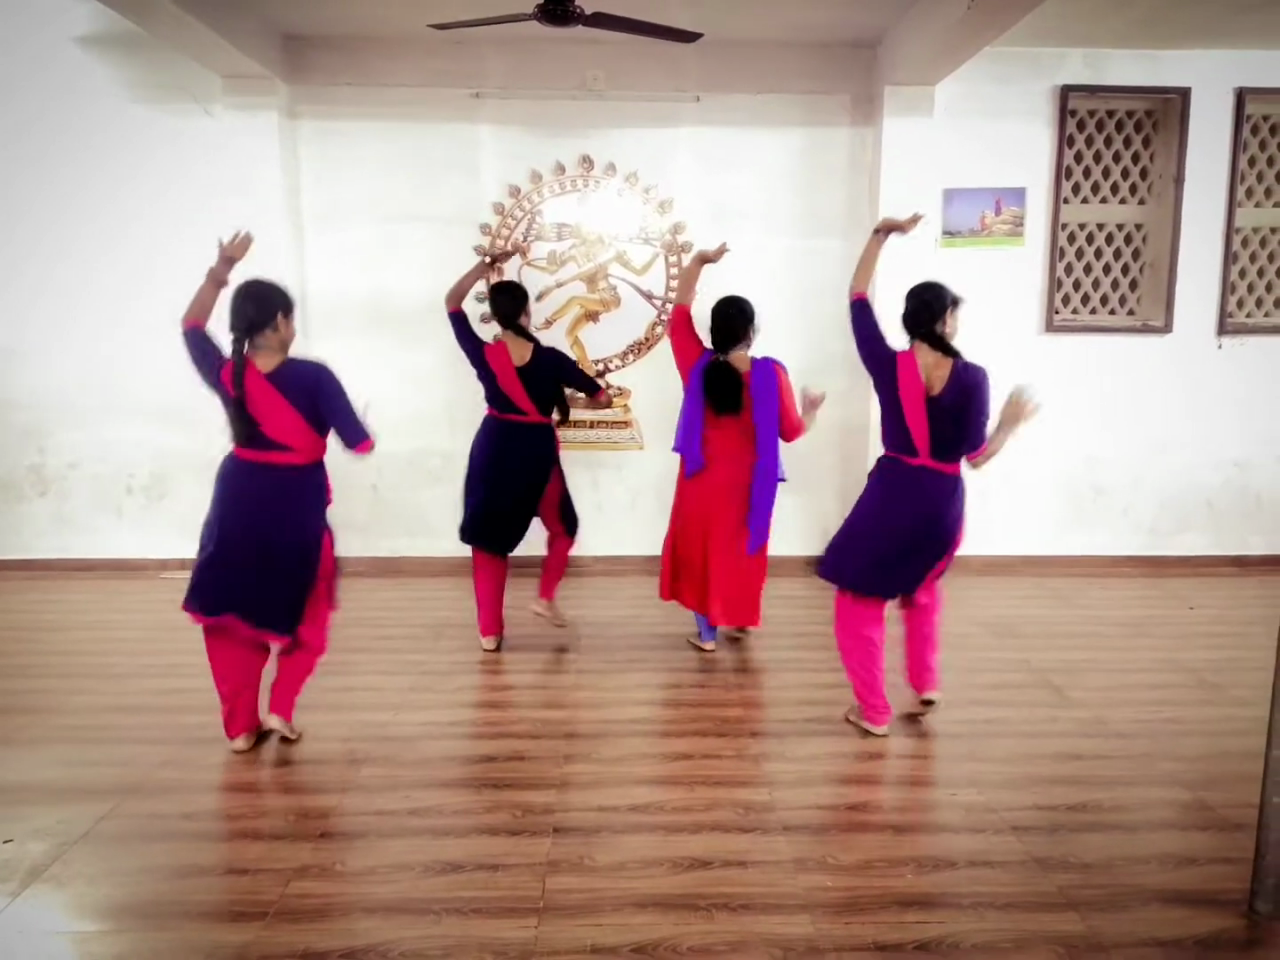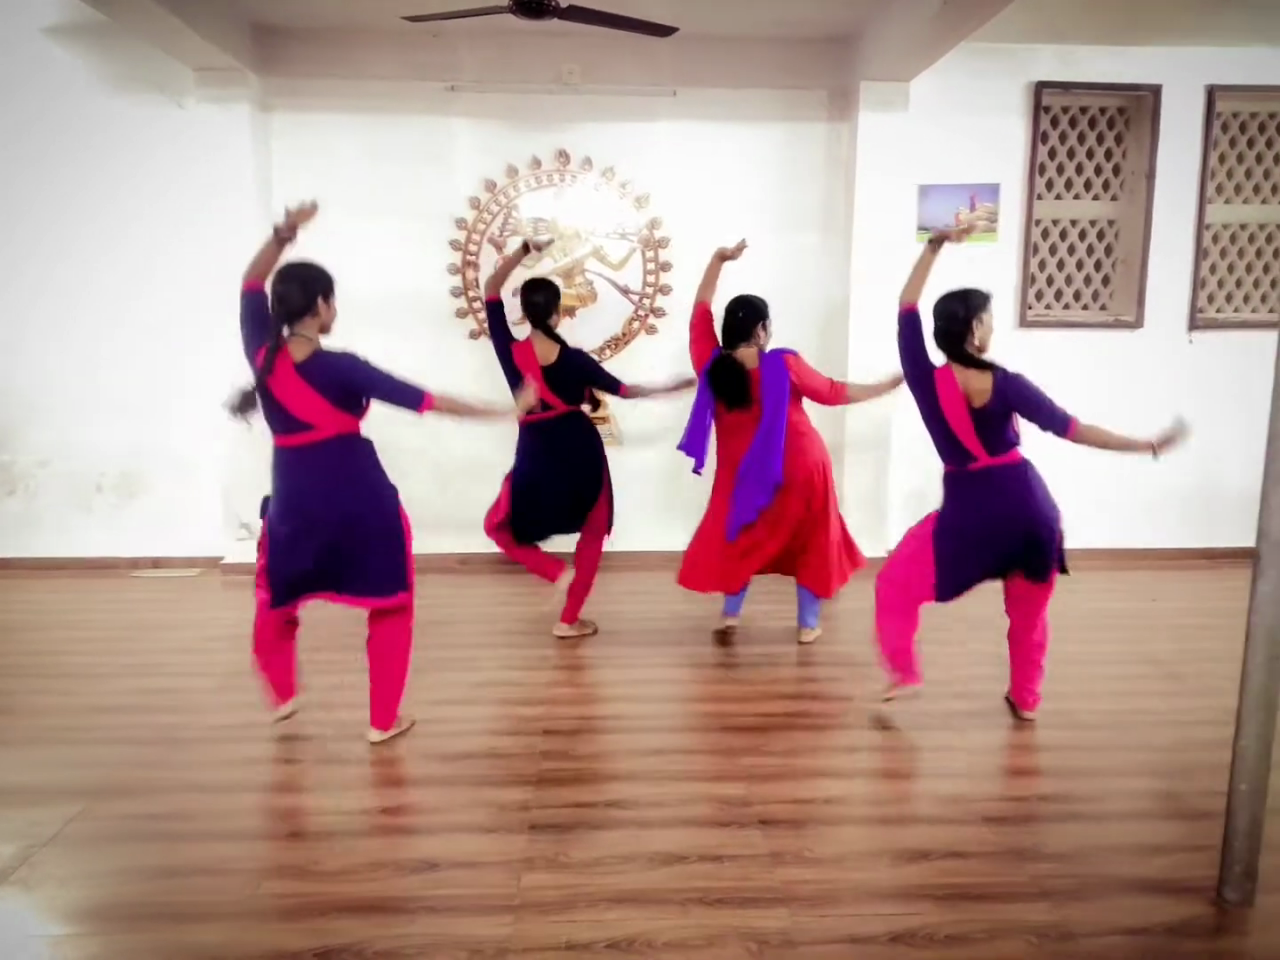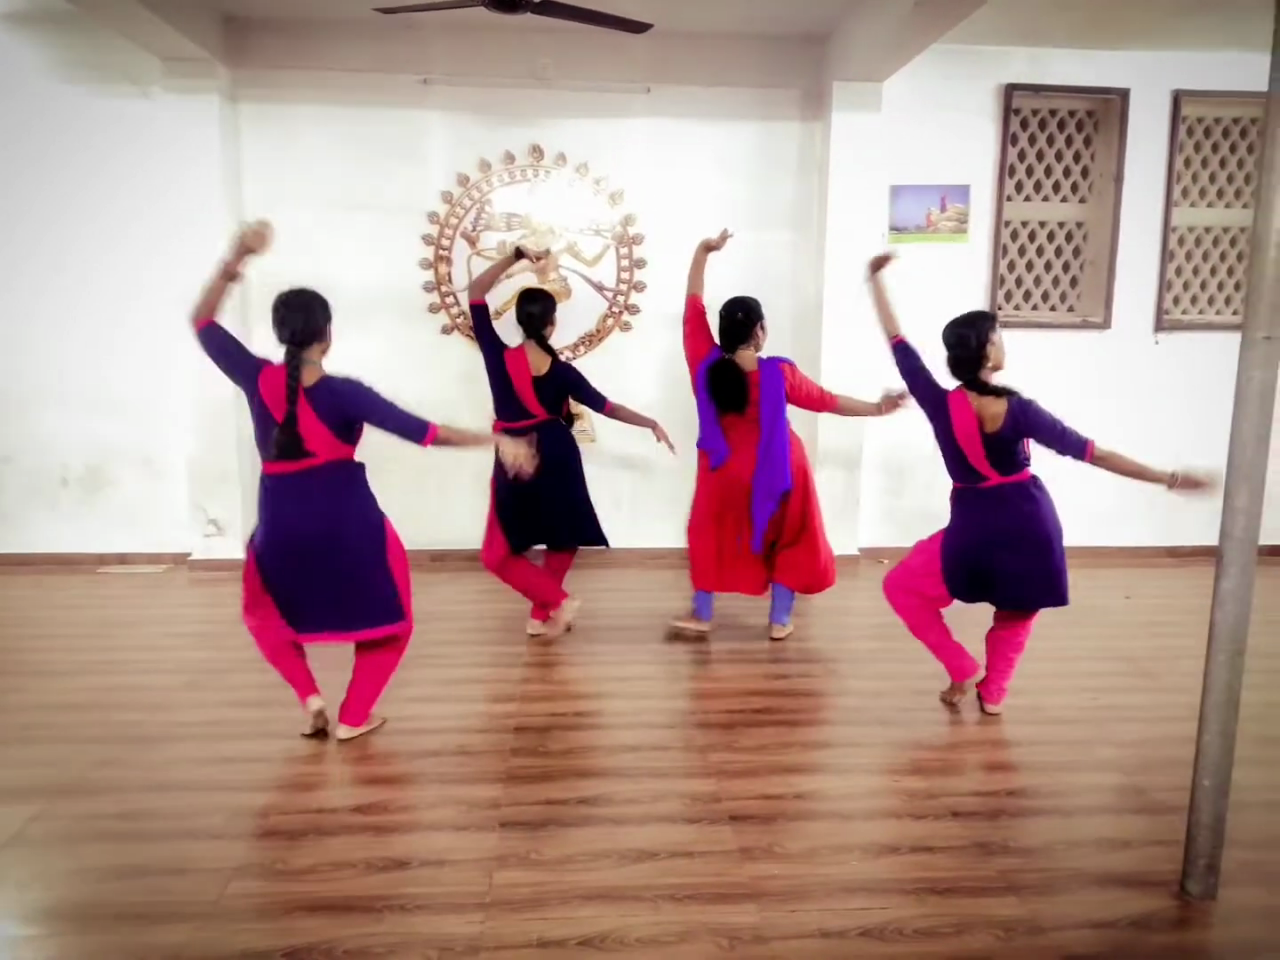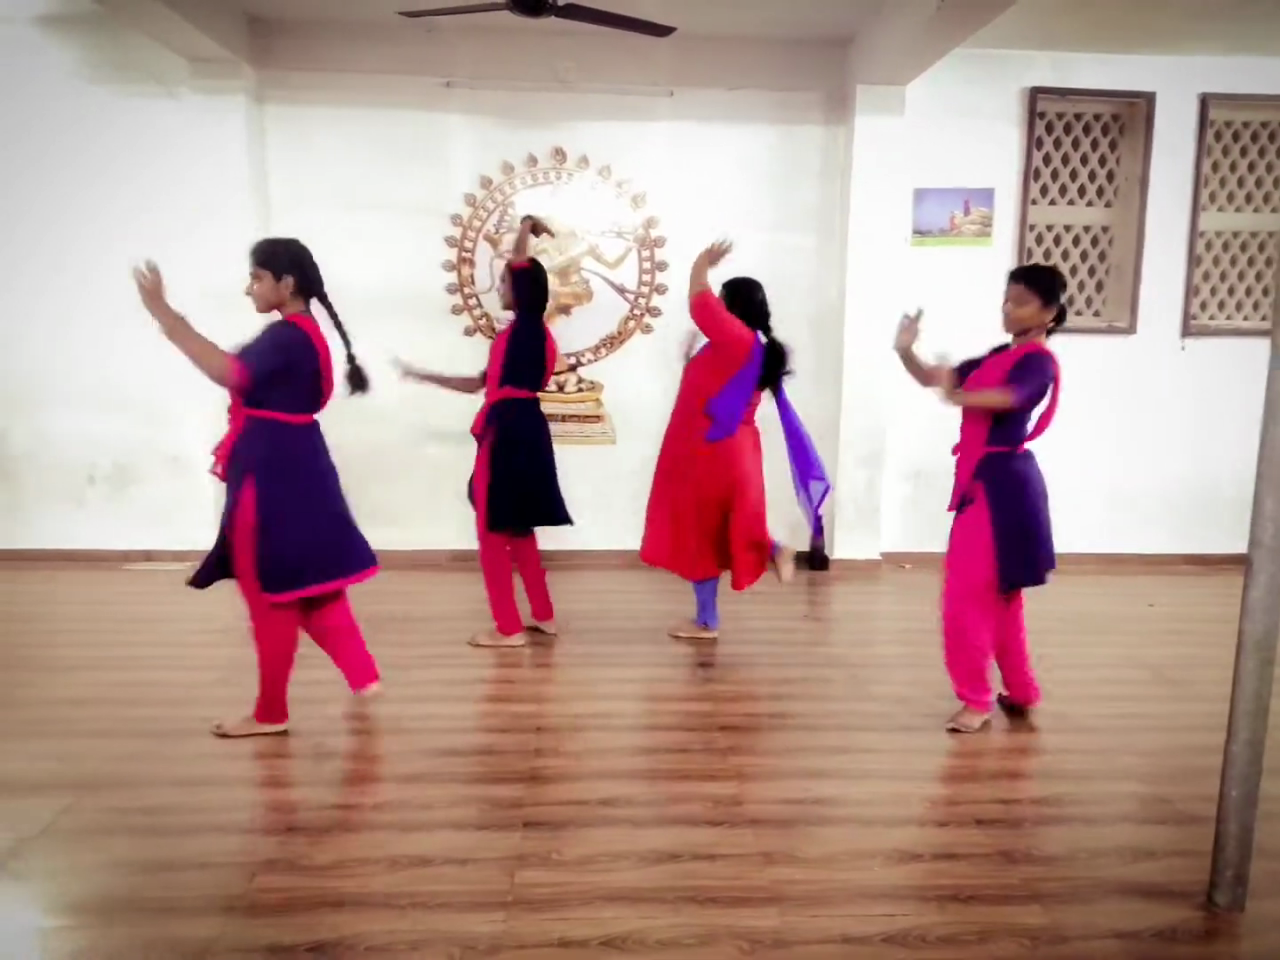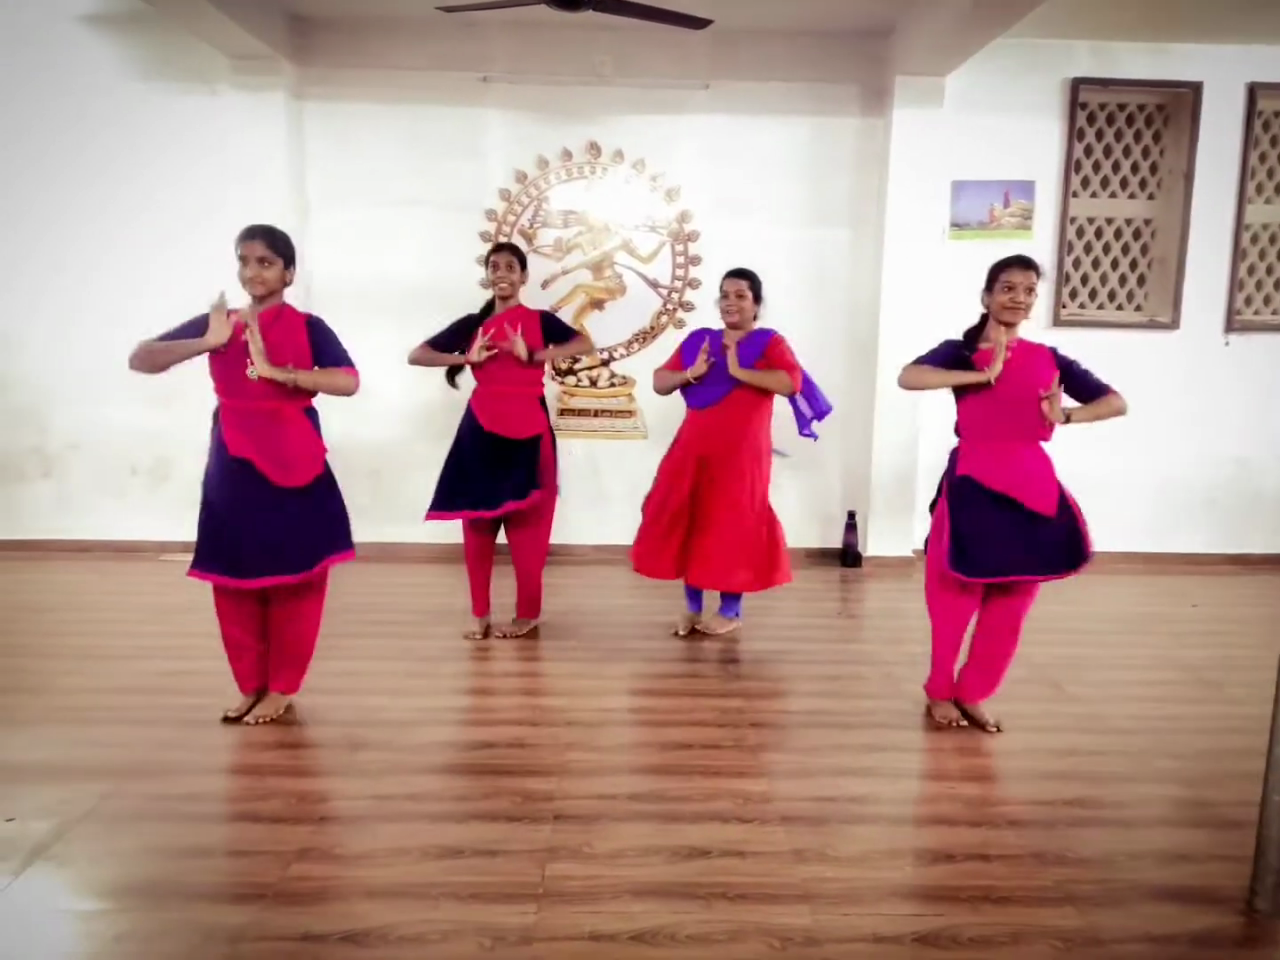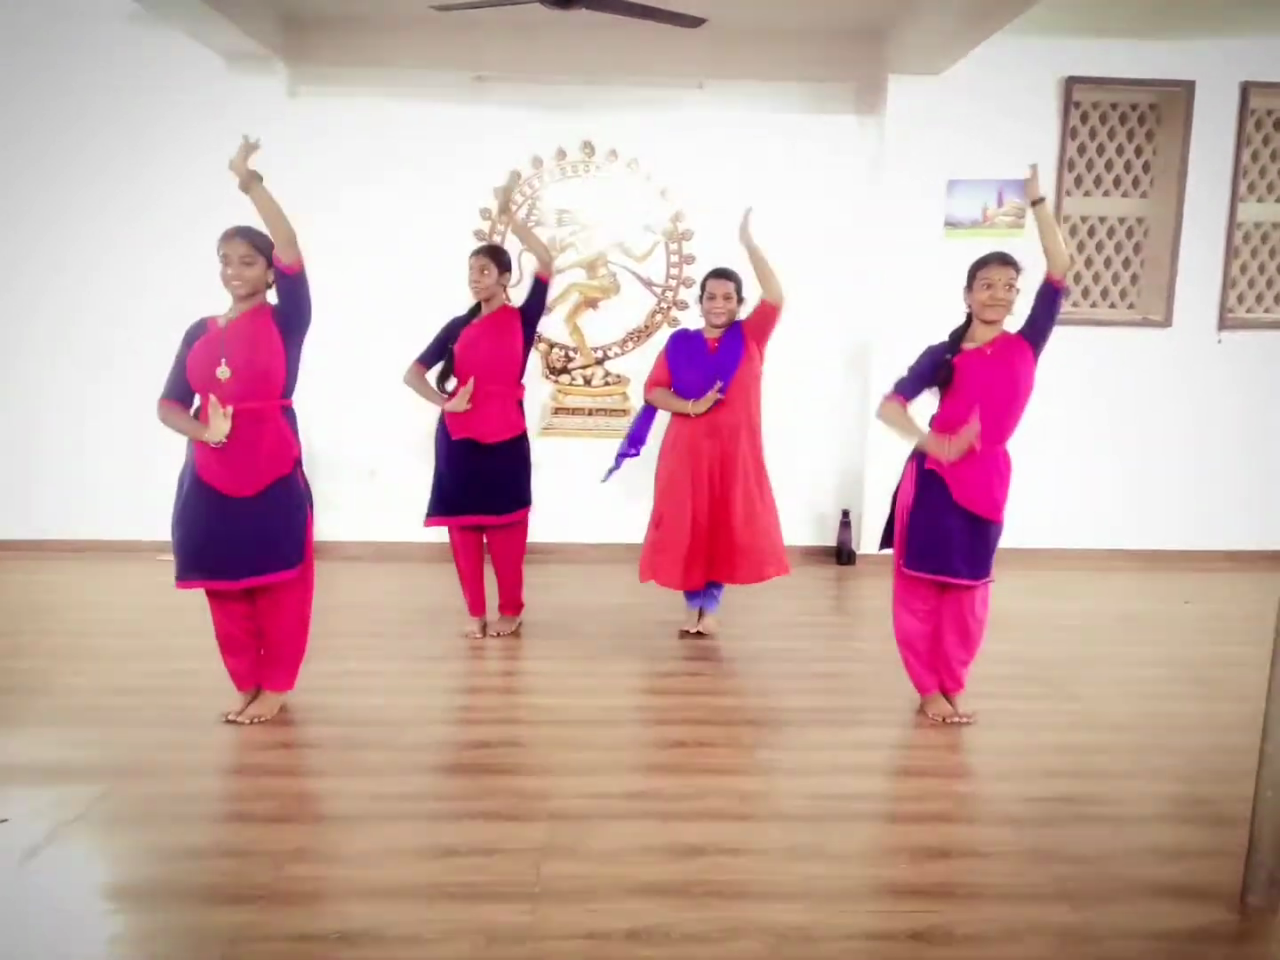
dt=0.4s
person 1, frame 1
left shoulder: (225, 373)
right shoulder: (312, 377)
left elbow: (190, 322)
right elbow: (362, 444)
left wrist: (222, 266)
right wrist: (335, 430)
left hip: (237, 508)
right hip: (298, 513)
left knee: (234, 625)
right knee: (305, 617)
left ankle: (240, 726)
right ankle: (280, 708)
person 1, frame 2
left shoulder: (263, 355)
right shoulder: (340, 367)
left elbow: (253, 287)
right elbow: (422, 401)
left wrist: (281, 236)
right wrist: (501, 408)
left hip: (295, 496)
right hip: (358, 492)
left knee: (276, 598)
right knee: (387, 603)
left ankle: (282, 694)
right ankle: (383, 718)
person 1, frame 3
left shoulder: (259, 381)
right shoulder: (351, 393)
left elbow: (203, 324)
right elbow: (426, 433)
left wrist: (235, 261)
right wrist: (497, 442)
left hip: (284, 523)
right hip: (348, 518)
left knee: (266, 613)
right knee: (385, 621)
left ankle: (309, 696)
right ankle: (353, 716)
person 1, frame 4
left shoulder: (283, 334)
right shoulder: (305, 337)
left elbow: (228, 371)
left wrist: (161, 309)
left hip: (274, 474)
right hip: (303, 467)
left knee: (272, 592)
right knee: (313, 588)
left ankle: (270, 712)
right ankle: (363, 673)
person 1, frame 5
left shoulder: (308, 328)
right shoulder: (216, 322)
left elbow: (348, 382)
right elbow: (141, 359)
left wrist: (274, 371)
right wrist: (205, 342)
left hip: (295, 467)
right hip: (233, 469)
left knee: (295, 582)
right knee: (235, 581)
left ankle: (282, 687)
right ankle: (251, 687)
person 1, frame 6
left shoulder: (285, 323)
right shoulder: (199, 335)
left elbow: (292, 253)
right elbow: (168, 406)
left wrist: (253, 185)
right wrist: (200, 430)
left hip: (273, 473)
right hip: (211, 479)
left knee: (278, 583)
right knee: (224, 585)
left ankle: (276, 686)
right ankle: (246, 686)
person 2, frame 1
left shoulder: (884, 364)
right shoulder: (971, 378)
left elbow: (858, 299)
right elbow: (976, 455)
left wrist: (880, 235)
right wrist: (1013, 418)
left hip: (889, 496)
right hip: (941, 502)
left knee: (859, 604)
right knee: (920, 595)
left ankle: (874, 711)
right ankle: (925, 684)
person 2, frame 2
left shoulder: (924, 381)
right shoulder: (1006, 385)
left elbow: (906, 309)
right elbow: (1072, 430)
left wrist: (933, 247)
right wrist: (1148, 445)
left hip: (968, 507)
right hip: (1024, 503)
left knee: (896, 581)
right knee: (1028, 608)
left ankle: (904, 671)
right ankle: (1026, 698)
person 2, frame 3
left shoulder: (940, 404)
right shoulder: (1019, 410)
left elbow: (898, 344)
right elbow: (1091, 453)
left wrist: (876, 280)
right wrist: (1166, 477)
left hip: (974, 528)
right hip: (1030, 519)
left knee: (901, 586)
right knee: (1017, 609)
left ankle: (963, 669)
right ankle: (993, 691)
person 2, frame 4
left shoulder: (1036, 361)
right shoulder: (1002, 355)
left elbow: (1001, 398)
right elbow: (939, 379)
left wrist: (956, 392)
right wrist: (908, 352)
left hip: (999, 486)
right hip: (983, 484)
left knee: (967, 599)
right knee: (997, 598)
left ankle: (977, 699)
right ankle: (1022, 691)
person 2, frame 5
left shoulder: (1049, 359)
right shoulder: (959, 350)
left elbow: (1116, 401)
right elbow: (908, 377)
left wrist: (1068, 414)
right wrist: (981, 376)
left hip: (1031, 484)
right hip: (971, 481)
left knee: (1011, 601)
right knee: (955, 596)
left ankle: (974, 693)
right ankle: (940, 692)
person 2, frame 6
left shoulder: (1027, 346)
right shoulder: (942, 357)
left elbow: (1059, 275)
right elbow: (889, 407)
left wrist: (1039, 206)
right wrist: (936, 446)
left hip: (988, 479)
right hip: (935, 478)
left knee: (967, 593)
right knee: (921, 589)
left ankle: (952, 687)
right ankle: (929, 688)
person 3, frame 1
left shoulder: (483, 355)
right shoulder: (550, 359)
left elbow: (452, 303)
right elbow: (602, 398)
left wrist: (488, 264)
right wrist: (570, 388)
left hip: (492, 450)
right hip: (537, 453)
left knee: (489, 546)
right knee: (562, 527)
left ankle: (490, 631)
right ankle: (545, 598)
person 3, frame 2
left shoulder: (509, 351)
right shoulder: (573, 359)
left elbow: (491, 289)
right elbow: (621, 390)
left wrist: (523, 250)
right wrist: (669, 387)
left hip: (535, 450)
right hip: (580, 447)
left knee: (500, 524)
right knee: (592, 534)
left ankle: (556, 569)
right ankle: (569, 619)
person 3, frame 3
left shoulder: (498, 357)
right shoulder: (562, 370)
left elbow: (476, 293)
right elbow: (605, 406)
left wrist: (516, 256)
right wrist: (650, 422)
right hip: (557, 454)
left knee: (500, 552)
right knee: (564, 538)
left ankle: (555, 604)
right ankle: (548, 612)
person 3, frame 4
left shoulder: (527, 323)
right shoulder: (534, 333)
left elbow: (515, 264)
right elbow: (484, 383)
left wrist: (528, 228)
right wrist: (424, 376)
left hip: (508, 428)
right hip: (525, 428)
left knee: (494, 531)
right knee: (517, 528)
left ankle: (509, 628)
right ankle: (544, 614)
person 3, frame 5
left shoulder: (540, 321)
right shoulder: (472, 324)
left elbow: (585, 346)
right elbow: (416, 355)
left wrist: (536, 357)
right wrist: (465, 358)
left hip: (529, 430)
right hip: (482, 429)
left knee: (527, 525)
right knee: (477, 524)
left ankle: (527, 613)
right ankle: (480, 614)
person 3, frame 6
left shoulder: (523, 320)
right shoulder: (458, 328)
left elbow: (546, 267)
right elbow: (413, 373)
left wrist: (511, 218)
right wrist: (443, 401)
left hip: (505, 437)
right hip: (459, 437)
left knee: (505, 526)
right knee: (464, 527)
left ankle: (511, 611)
right ankle: (476, 613)
person 4, frame 1
left shoulder: (697, 367)
right shoulder: (771, 374)
left elbow: (679, 315)
right elbow: (792, 431)
left wrist: (699, 261)
right wrist: (812, 406)
left hip: (705, 480)
right hip: (753, 483)
left knee: (702, 550)
right knee: (742, 548)
left ankle: (707, 632)
right ankle: (740, 618)
person 4, frame 2
left shoulder: (710, 365)
right shoulder: (784, 365)
left elbow: (700, 312)
right elbow: (833, 393)
left wrist: (717, 261)
right wrist: (881, 387)
left hip: (741, 471)
right hip: (800, 465)
left knee: (741, 537)
right knee: (812, 541)
left ankle: (731, 612)
right ankle: (808, 623)
person 4, frame 3
left shoulder: (705, 365)
right shoulder: (780, 373)
left elbow: (693, 309)
right elbow: (825, 402)
left wrist: (701, 252)
right wrist: (876, 407)
left hip: (724, 472)
right hip: (775, 471)
left knee: (715, 537)
right knee: (787, 540)
left ankle: (700, 615)
right ankle: (779, 620)
person 4, frame 4
left shoulder: (736, 339)
right shoulder: (758, 352)
left elbow: (699, 293)
left wrist: (706, 259)
right wrist: (703, 357)
left hip: (706, 454)
right hip: (733, 454)
left knee: (699, 532)
right knee: (723, 527)
left ankle: (705, 621)
right ankle: (776, 551)
person 4, frame 5
left shoulder: (770, 343)
right shoulder: (699, 340)
left elbow: (794, 382)
right elbow: (660, 382)
left wrist: (744, 374)
right wrist: (690, 372)
left hip: (742, 454)
right hip: (692, 450)
left knee: (732, 527)
right knee: (686, 523)
left ankle: (730, 612)
right ankle: (692, 608)
person 4, frame 6
left shoulder: (750, 338)
right shoulder: (680, 344)
left elbow: (775, 299)
right elbow: (652, 391)
left wrist: (750, 247)
right wrist: (689, 406)
left hip: (734, 453)
right hip: (686, 453)
left knee: (727, 528)
right knee: (685, 527)
left ankle: (710, 607)
right ankle: (691, 605)
